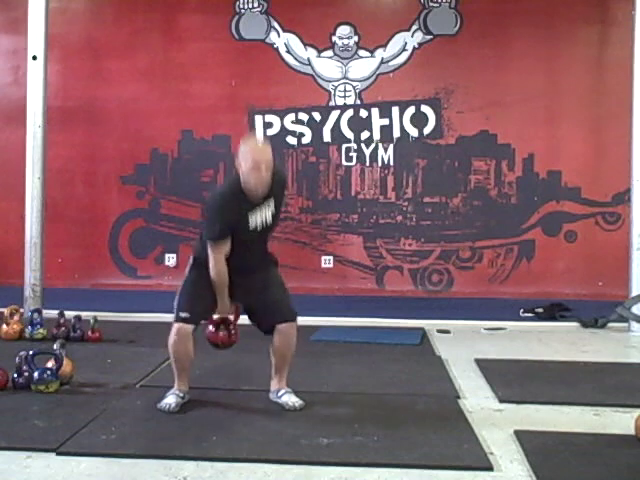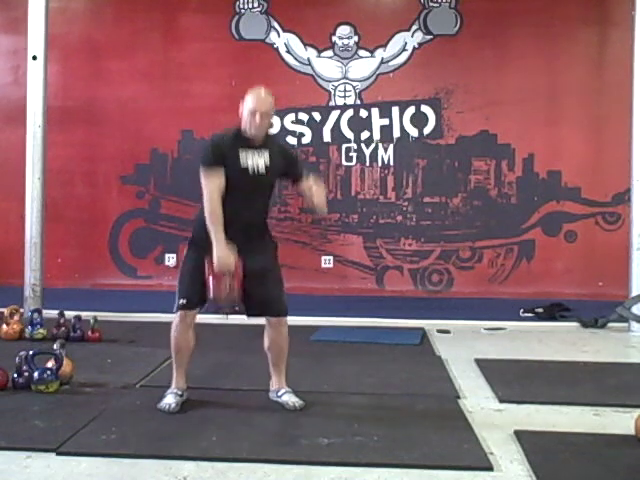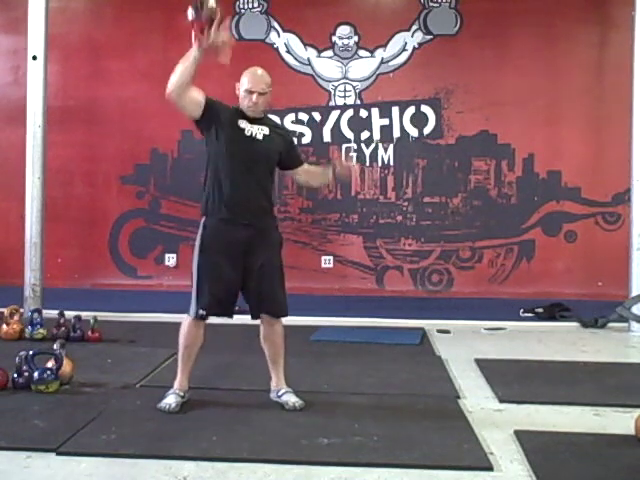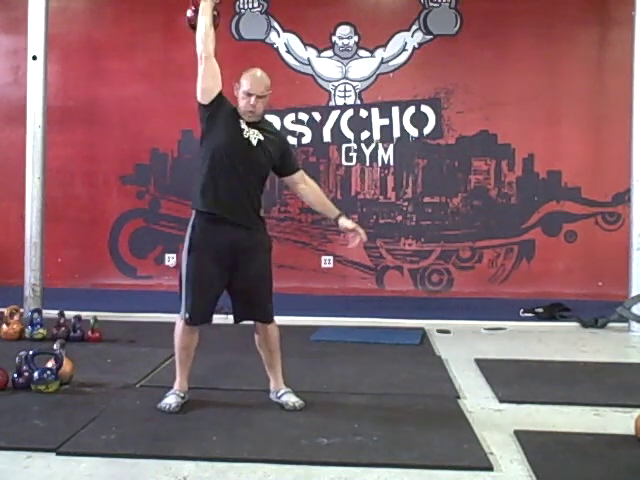
dt=0.4s
person 1, frame 1
left shoulder: (277, 180)
right shoulder: (222, 203)
right elbow: (217, 261)
right wrist: (224, 302)
left hip: (257, 266)
right hip: (211, 269)
left knee: (287, 322)
right knee: (182, 326)
left ankle: (279, 385)
right ankle: (180, 387)
person 1, frame 2
left shoulder: (281, 152)
right shoulder: (220, 145)
left elbow: (304, 185)
right elbow: (211, 197)
left wrist: (316, 195)
right wrist: (218, 245)
left hip: (257, 243)
right hip: (209, 242)
left knee: (277, 315)
right knee: (185, 312)
left ankle: (279, 385)
right ankle: (178, 386)
person 1, frame 3
left shoulder: (278, 135)
right shoulder: (217, 116)
left elbow: (304, 175)
right elbow: (174, 91)
left wrist: (334, 171)
right wrist: (199, 50)
left hip: (261, 234)
right hip: (219, 228)
left knee: (271, 312)
right knee: (198, 312)
left ankle: (279, 385)
right ankle: (180, 386)
person 1, frame 4
left shoulder: (274, 139)
right shoulder: (217, 113)
left elbow: (301, 183)
right elbow: (205, 55)
left wrist: (339, 218)
left hip: (251, 236)
right hip: (207, 230)
left knee: (263, 316)
right knee: (191, 314)
left ankle: (277, 386)
right ankle: (180, 387)
